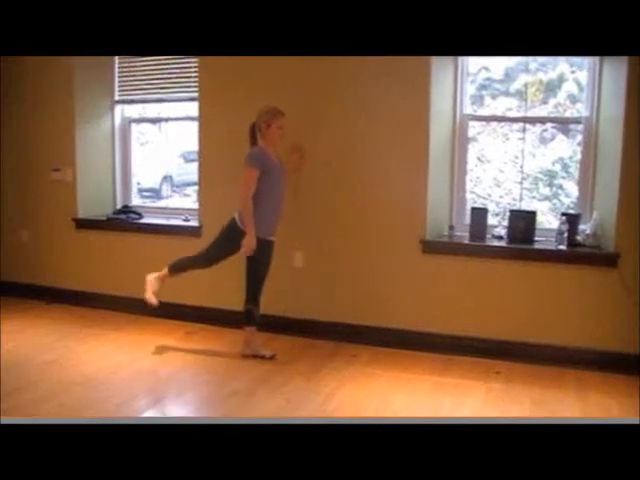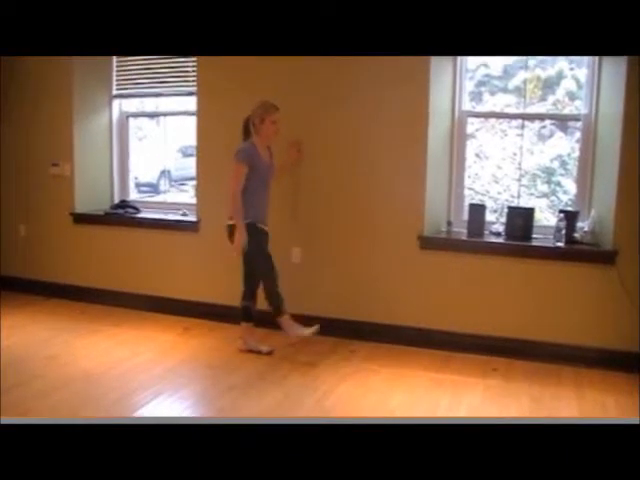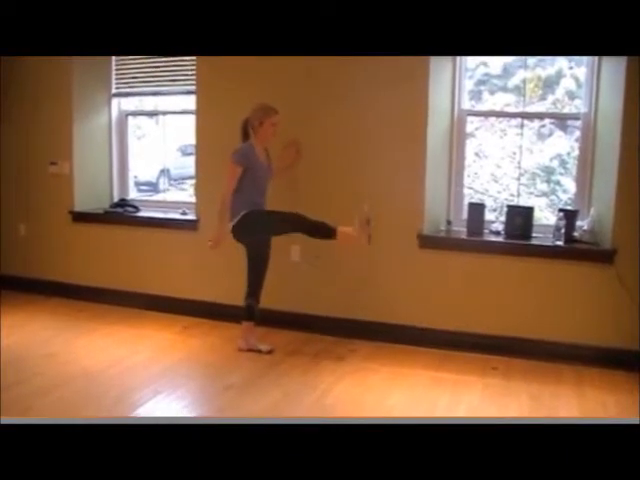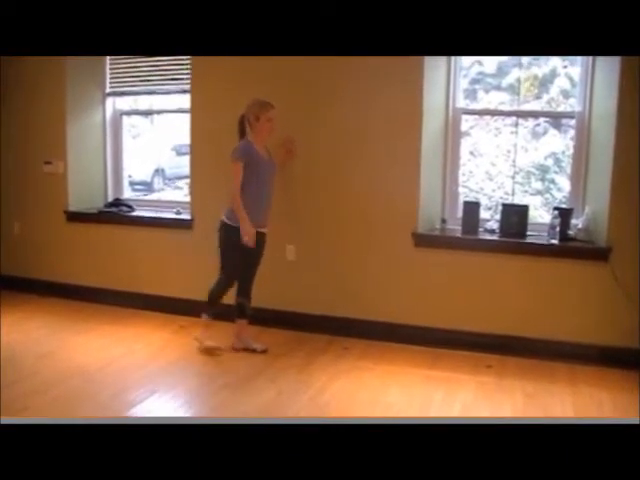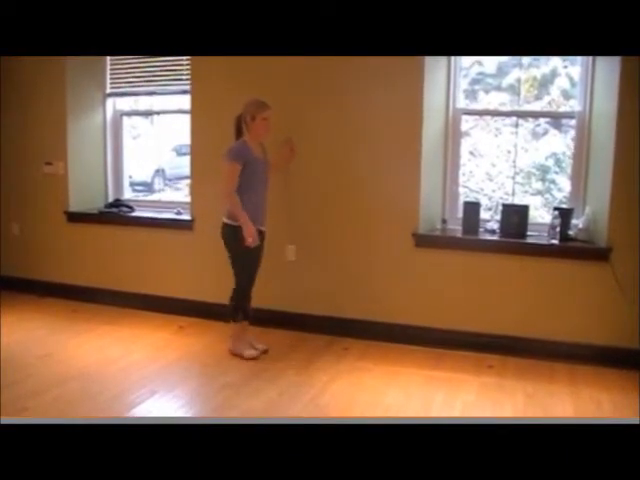
dt=1s
person 1, frame 1
left shoulder: (275, 156)
right shoulder: (256, 156)
right elbow: (246, 196)
left wrist: (292, 165)
right wrist: (250, 233)
left hip: (266, 235)
right hip: (244, 227)
left knee: (255, 289)
right knee: (204, 259)
left ankle: (250, 342)
right ankle: (157, 279)
person 1, frame 2
left shoulder: (268, 150)
right shoulder: (245, 151)
right elbow: (235, 192)
left wrist: (289, 162)
right wrist: (240, 229)
left hip: (257, 227)
right hip: (243, 225)
left knee: (255, 280)
right knee: (268, 271)
left ankle: (248, 338)
right ankle: (287, 324)
person 1, frame 3
left shoulder: (264, 154)
right shoulder: (243, 153)
right elbow: (228, 192)
left wrist: (284, 163)
right wrist: (221, 227)
left hip: (256, 222)
right hip: (244, 220)
left knee: (256, 280)
right knee: (297, 221)
left ankle: (247, 337)
right ankle: (353, 232)
person 1, frame 4
left shoulder: (266, 150)
right shoulder: (242, 149)
right elbow: (234, 190)
left wrist: (283, 159)
right wrist: (245, 223)
left hip: (258, 227)
right hip: (236, 225)
left knee: (246, 280)
right knee: (228, 277)
left ankle: (241, 336)
right ankle: (204, 330)
person 1, frame 5
left shoulder: (260, 149)
right shoulder: (238, 150)
right elbow: (229, 192)
left wrist: (283, 158)
right wrist: (246, 225)
left hip: (256, 227)
right hip: (237, 227)
left knee: (248, 282)
right knee: (242, 281)
left ankle: (245, 335)
right ankle: (236, 341)
